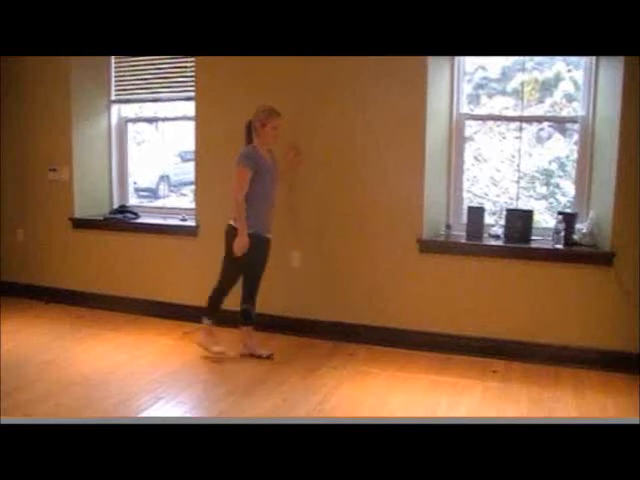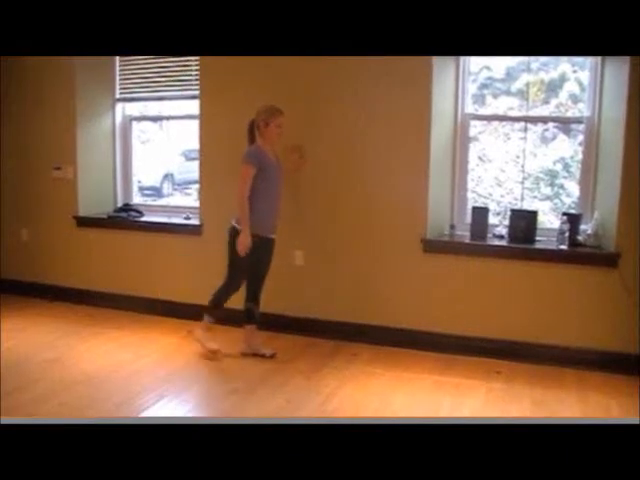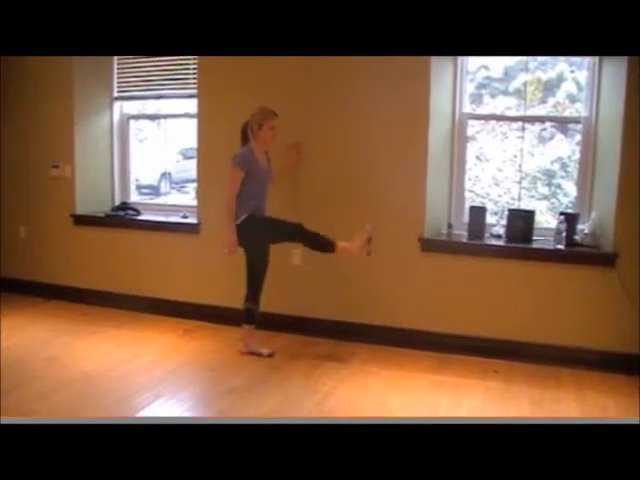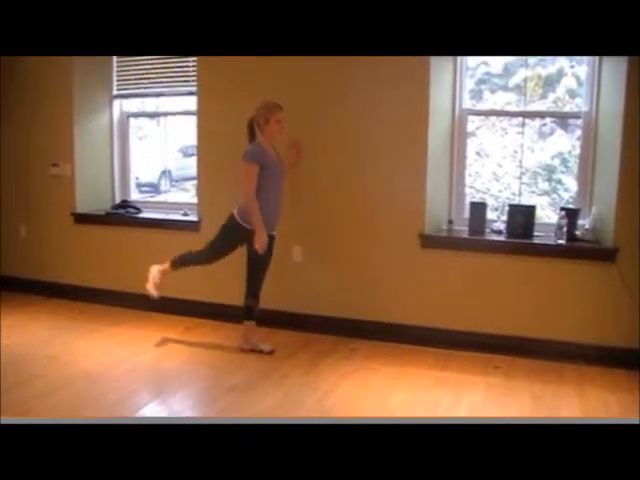
dt=0.5s
person 1, frame 1
left shoulder: (269, 155)
right shoulder: (248, 155)
right elbow: (238, 196)
left wrist: (288, 164)
right wrist: (242, 233)
left hip: (261, 232)
right hip: (242, 229)
left knee: (252, 287)
right knee: (228, 279)
left ankle: (248, 342)
right ankle: (206, 332)
person 1, frame 2
left shoulder: (272, 154)
right shoulder: (253, 154)
right elbow: (242, 194)
left wrist: (292, 164)
right wrist: (245, 232)
left hip: (265, 232)
right hip: (247, 229)
left knee: (255, 287)
right knee: (234, 280)
left ankle: (251, 341)
right ankle: (204, 328)
person 1, frame 3
left shoulder: (265, 156)
right shoulder: (243, 157)
right elbow: (231, 196)
left wrist: (289, 165)
right wrist: (231, 232)
left hip: (256, 223)
right hip: (245, 223)
left knee: (256, 284)
right knee: (296, 231)
left ankle: (248, 340)
right ankle: (351, 248)
person 1, frame 4
left shoulder: (274, 151)
right shoulder: (254, 151)
right elbow: (249, 194)
left wrist: (288, 163)
right wrist: (259, 229)
left hip: (266, 229)
right hip: (244, 224)
left knee: (255, 284)
right knee: (207, 255)
left ankle: (249, 337)
right ankle: (160, 270)
